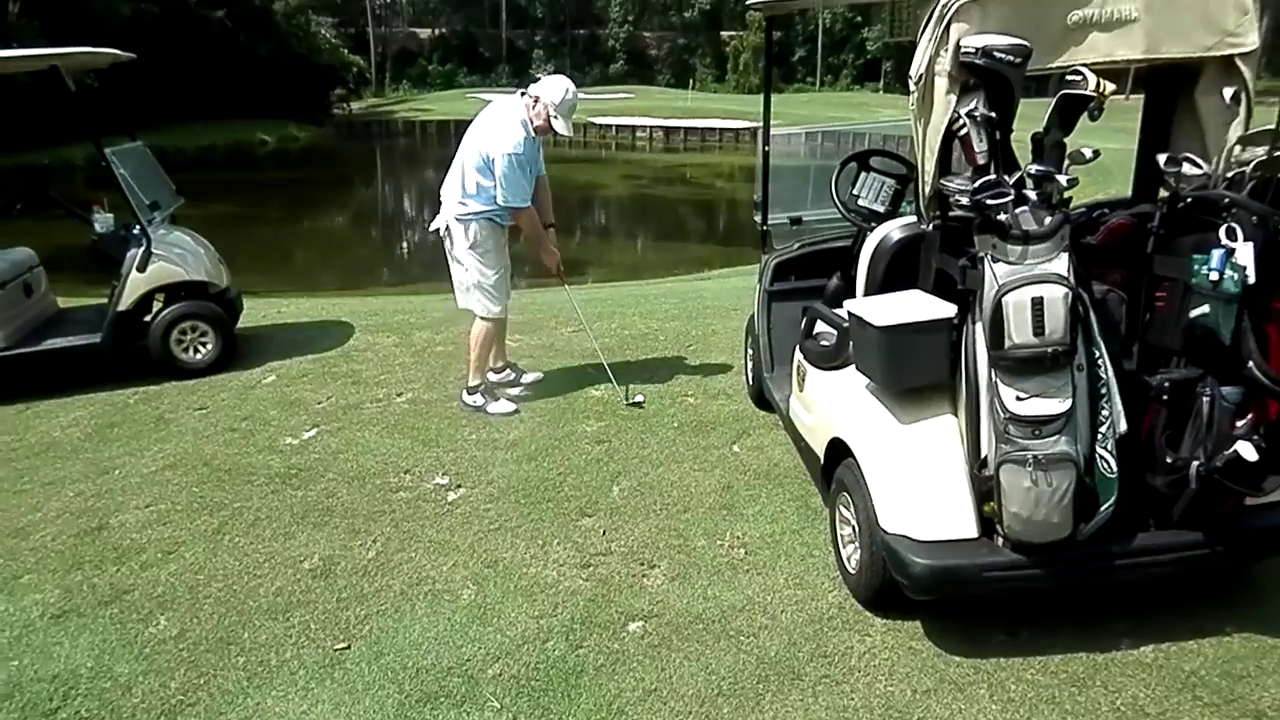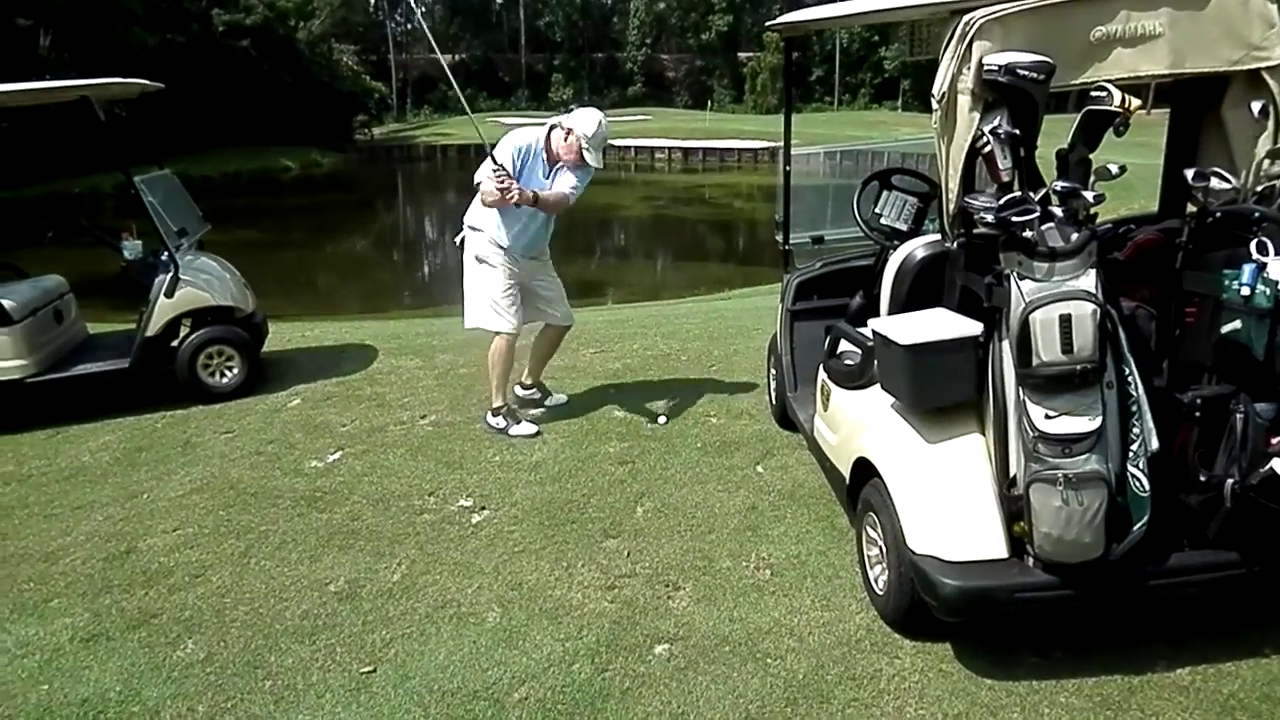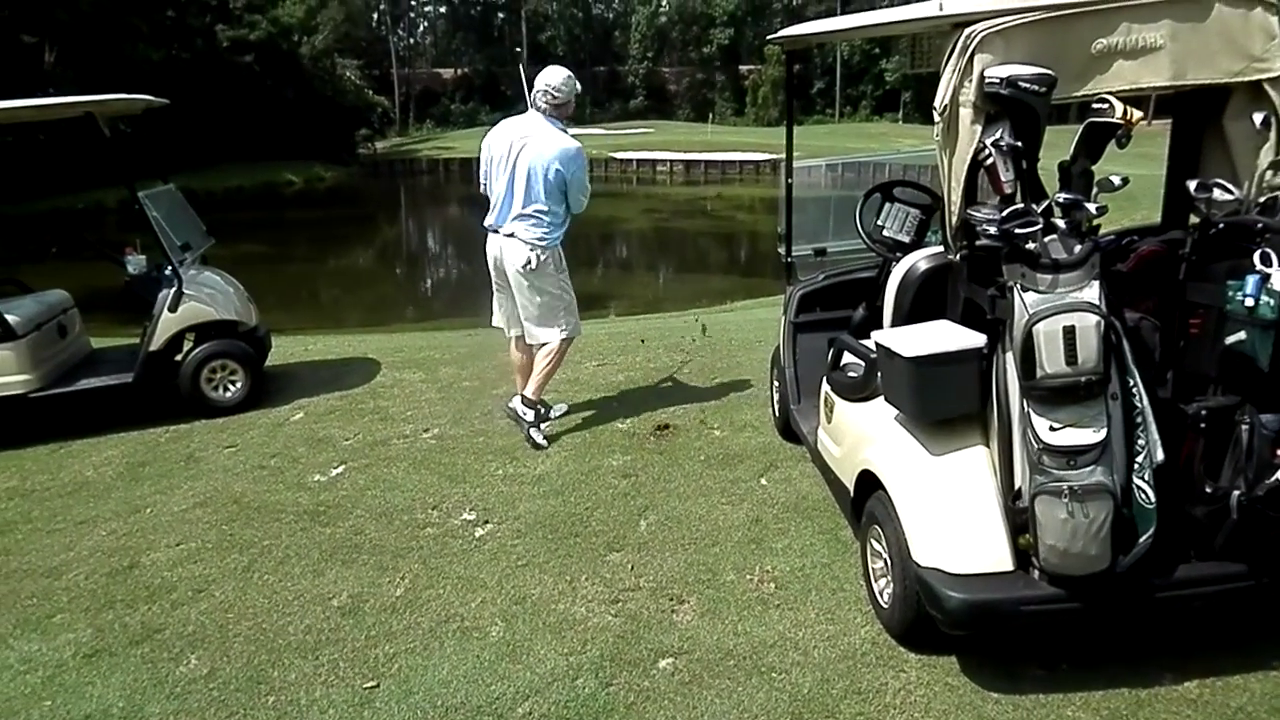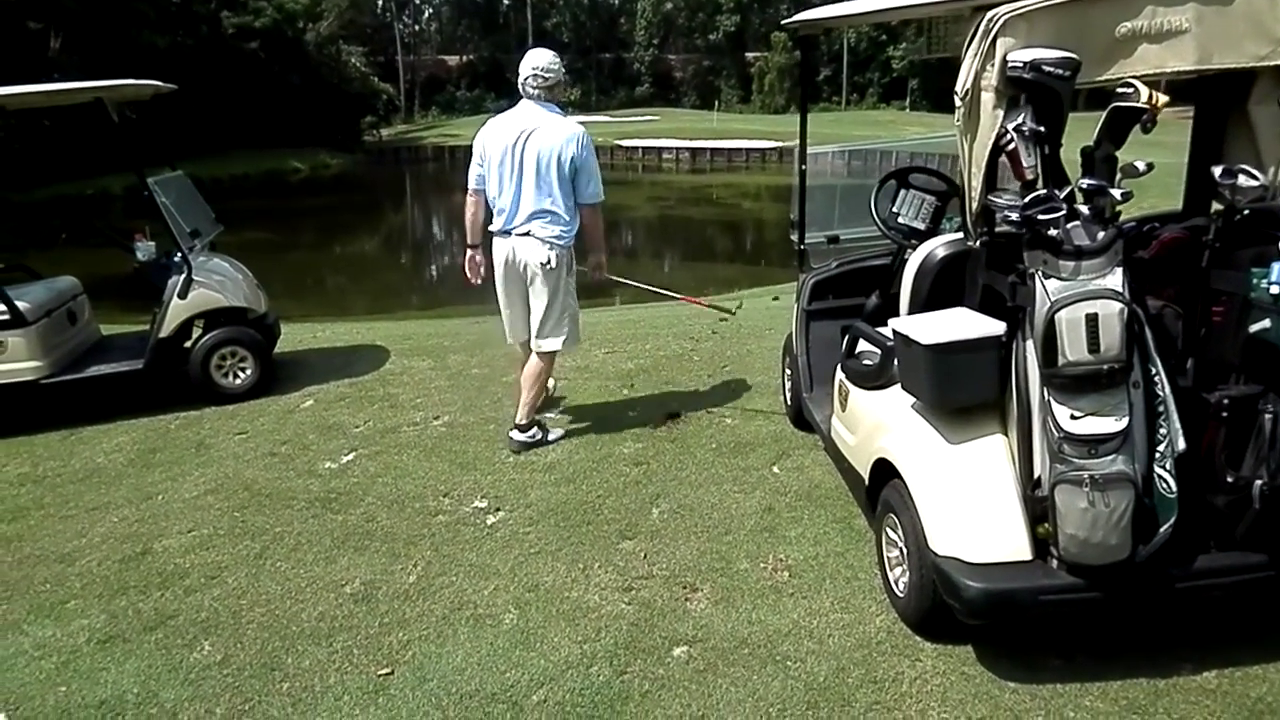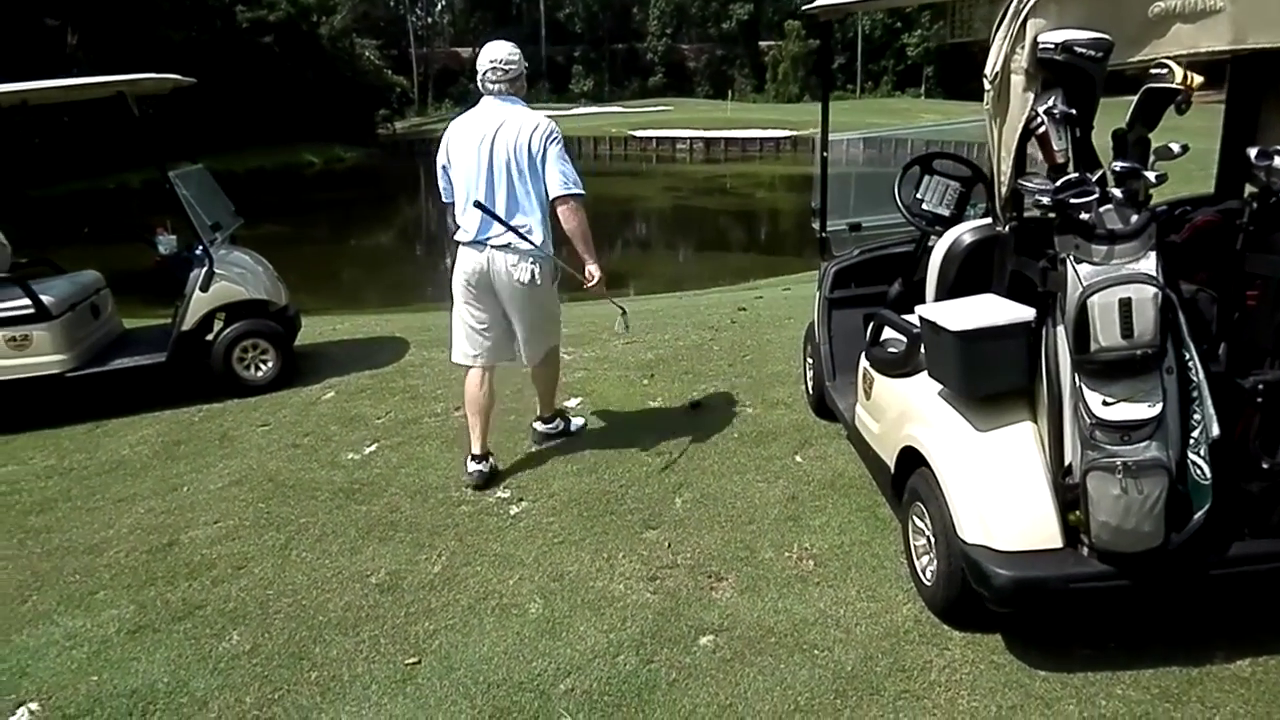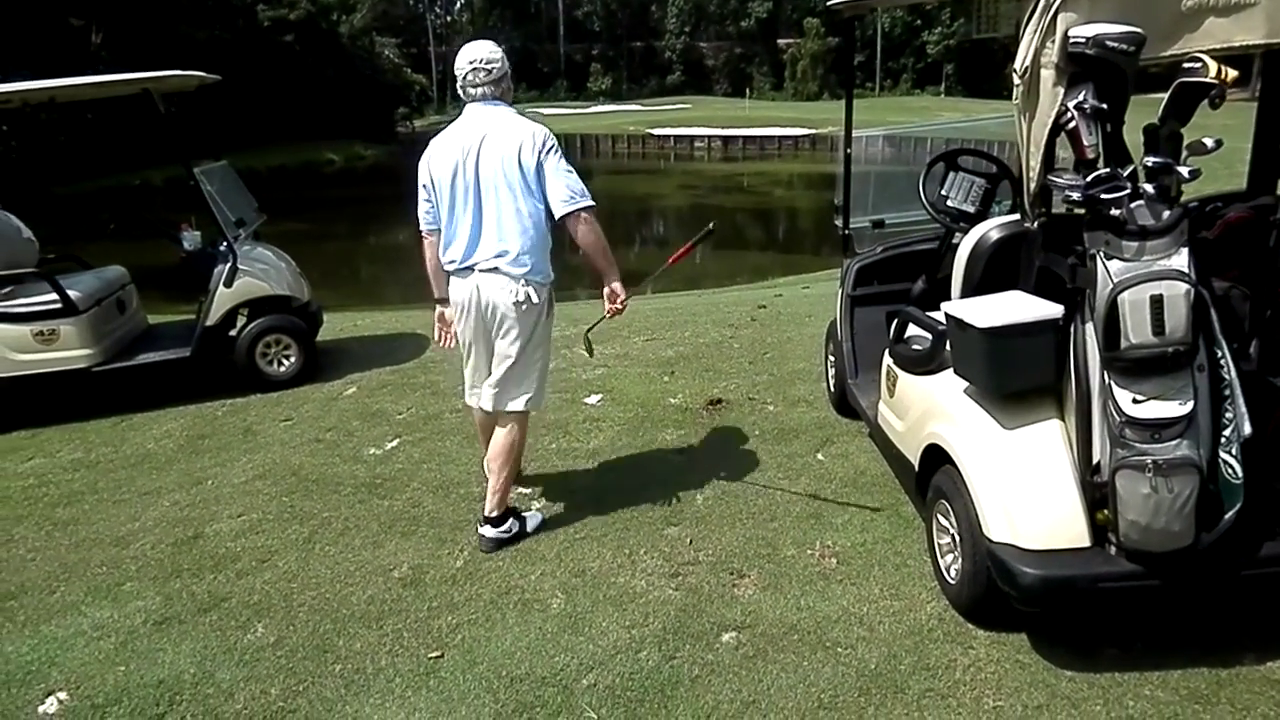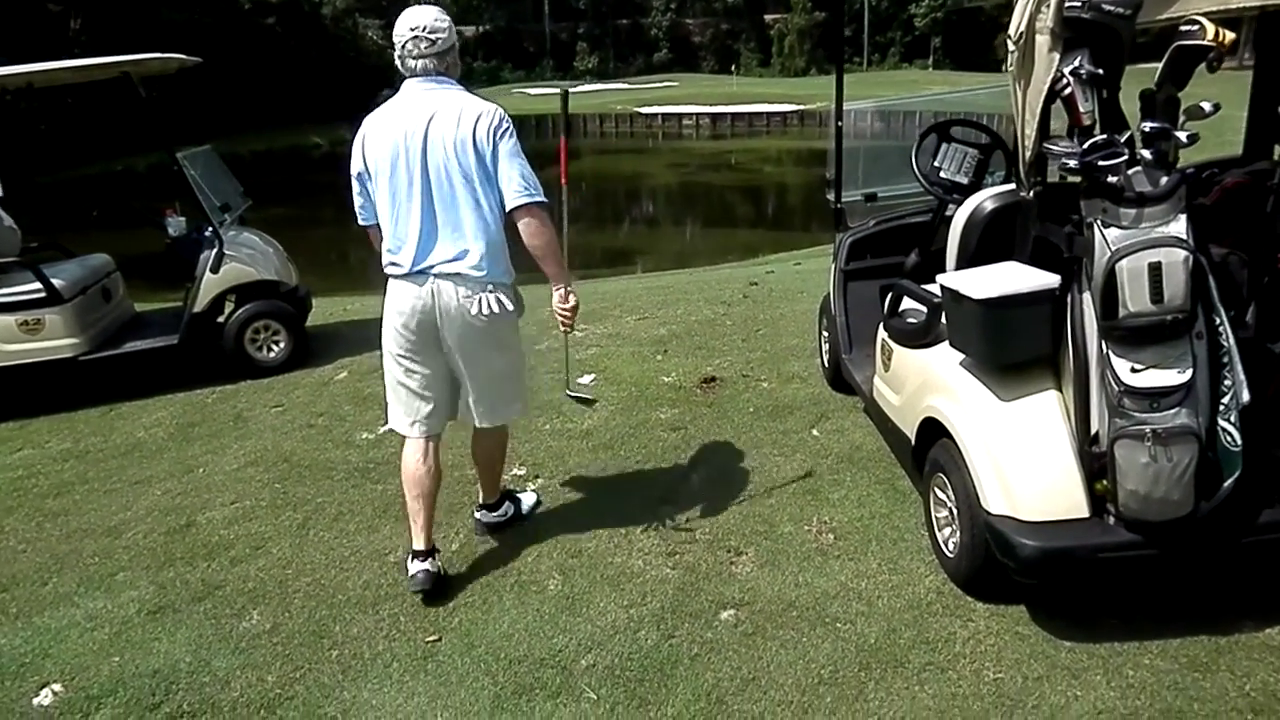
dt=0.7s
person 1, frame 1
left shoulder: (522, 117)
right shoulder: (510, 139)
left elbow: (538, 177)
right elbow: (519, 207)
left wrist: (549, 228)
right wrist: (544, 250)
left hip: (487, 218)
right hip: (471, 223)
left knee: (499, 299)
right knee: (490, 306)
left ankle: (499, 369)
right ankle: (474, 389)
person 1, frame 2
left shoulder: (580, 164)
right shoulder: (521, 143)
left elbow: (558, 202)
right elbow: (484, 194)
left wrist: (528, 196)
right wrist: (500, 191)
left hip: (530, 249)
right hip: (492, 245)
left knee: (559, 321)
right knee: (507, 326)
left ankle: (528, 386)
right ankle: (498, 411)
person 1, frame 3
left shoulder: (499, 131)
right shoulder: (568, 149)
left elbow: (486, 187)
right elbow: (578, 205)
left hip: (497, 242)
right hip: (535, 251)
left knee: (519, 330)
right knee: (560, 331)
left ankle: (528, 401)
right ankle: (527, 401)
person 1, frame 4
left shoulder: (492, 130)
right shoulder: (573, 135)
left elbow: (474, 196)
right elbow: (590, 204)
left wrist: (473, 246)
right wrist: (597, 252)
left hip: (503, 245)
right hip: (548, 248)
left knee: (520, 332)
right knee: (544, 341)
left ankle: (534, 395)
right ankle: (524, 427)
person 1, frame 5
left shoulder: (456, 131)
right shoulder: (538, 127)
right elbow: (566, 202)
right wrist: (589, 260)
left hip: (470, 259)
right hip: (524, 258)
left knee: (478, 360)
right knee: (543, 346)
left ankle: (478, 457)
right ankle: (548, 420)
person 1, frame 6
left shoulder: (438, 148)
right shoulder: (531, 136)
left elbow: (431, 236)
right elbow: (577, 215)
left wrist: (442, 300)
right wrist: (611, 277)
left hip: (464, 286)
right hip: (518, 286)
left knee: (483, 389)
right knee: (512, 403)
left ankle: (494, 466)
right ankle: (496, 517)
person 1, frame 7
left shoulder: (373, 128)
right shoulder: (483, 117)
left elbow: (372, 226)
right elbow: (527, 213)
right wrist: (560, 284)
left hip: (407, 293)
right hip: (477, 288)
left knee: (418, 426)
right knee: (489, 409)
left ankle: (422, 554)
right ankle: (492, 504)
